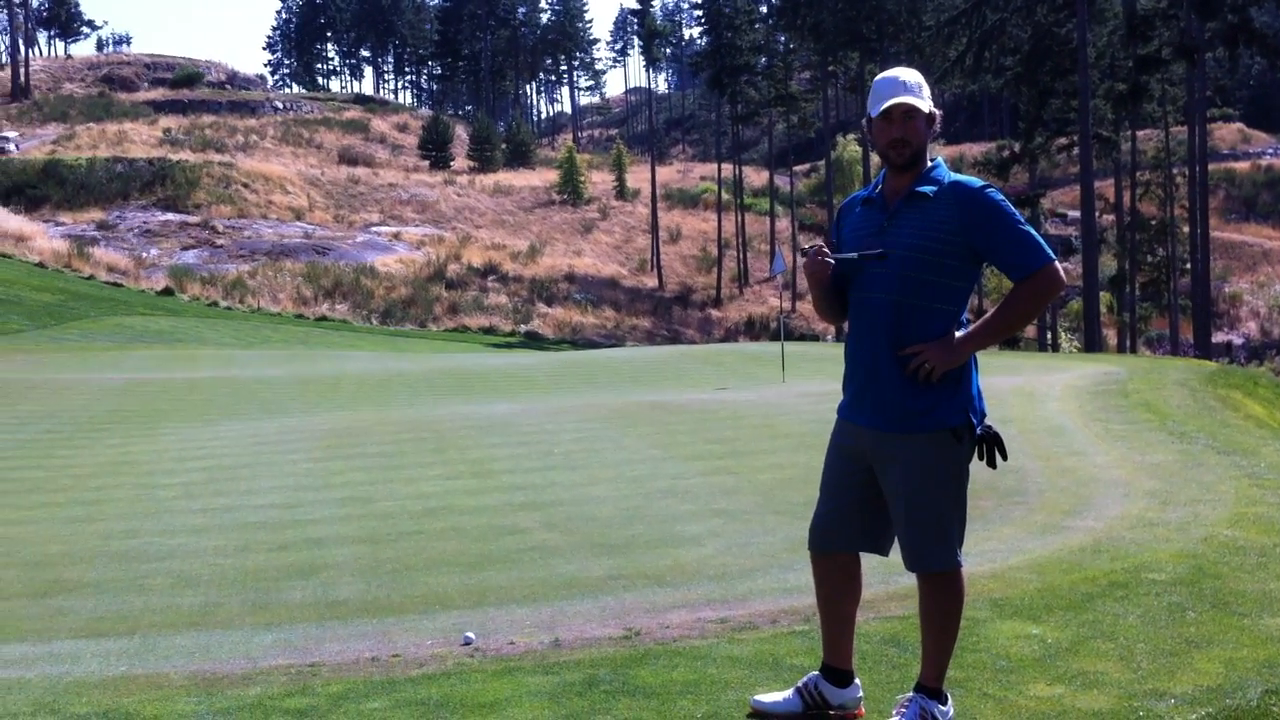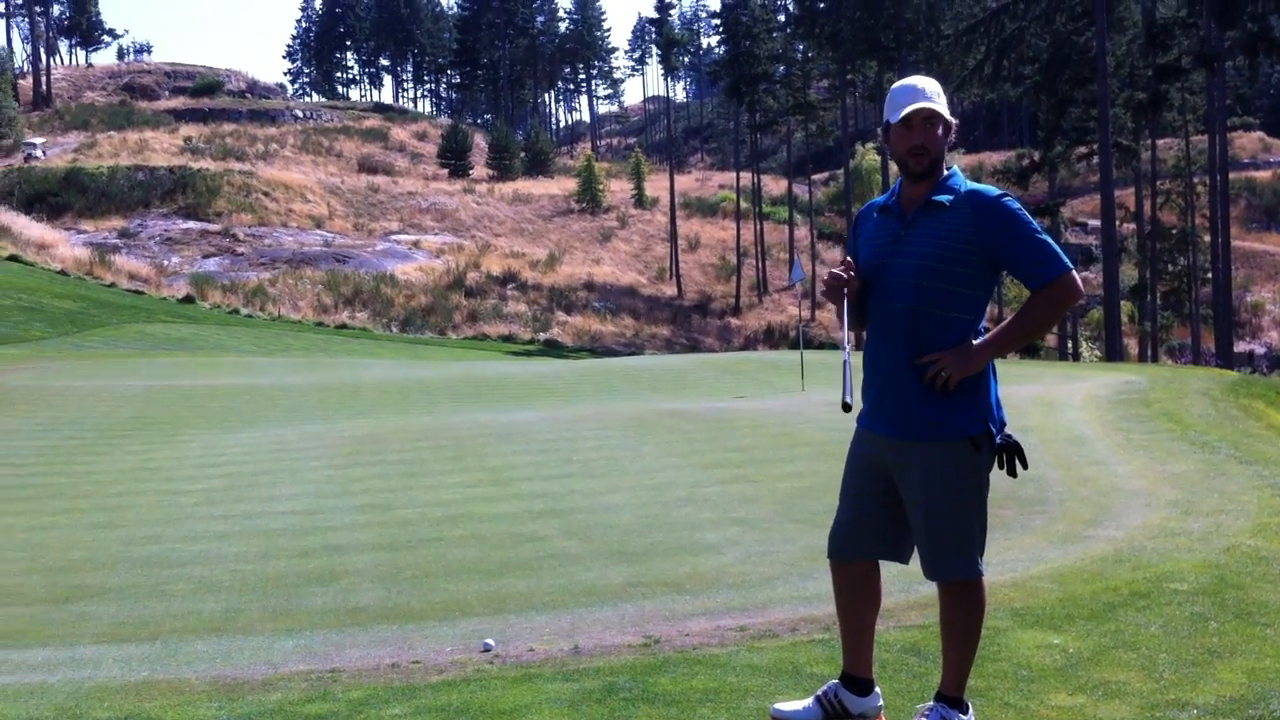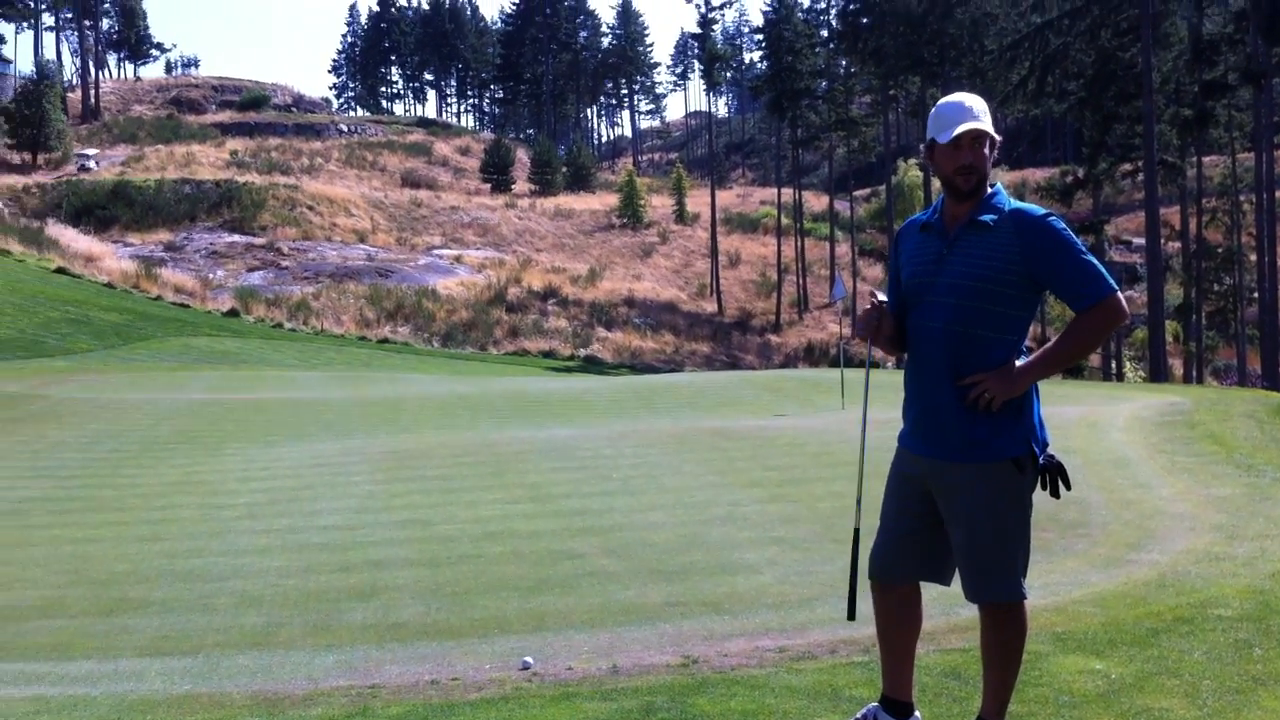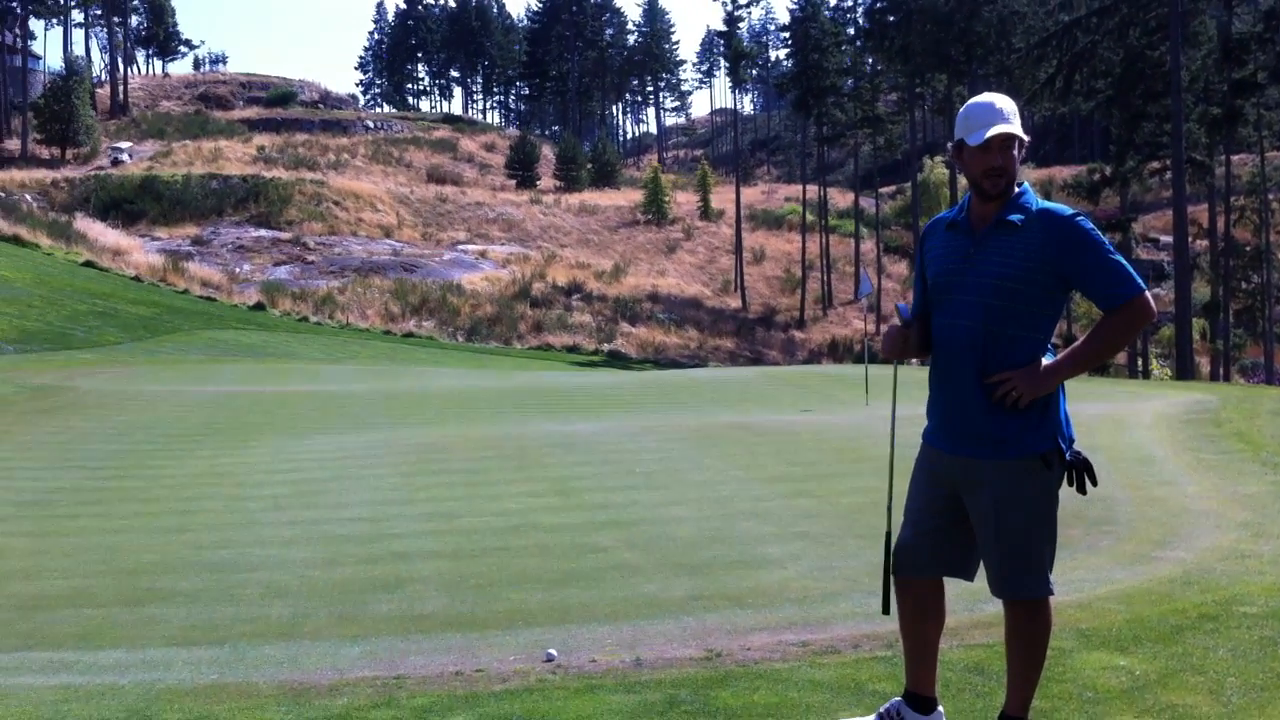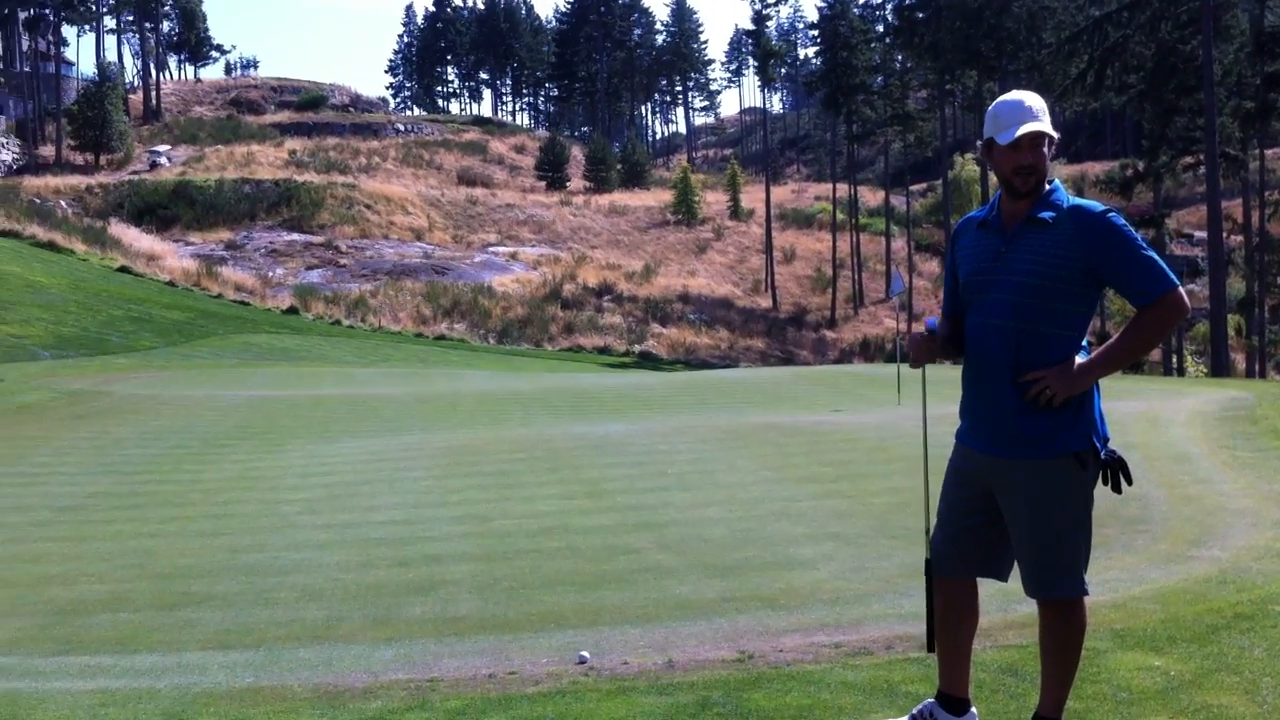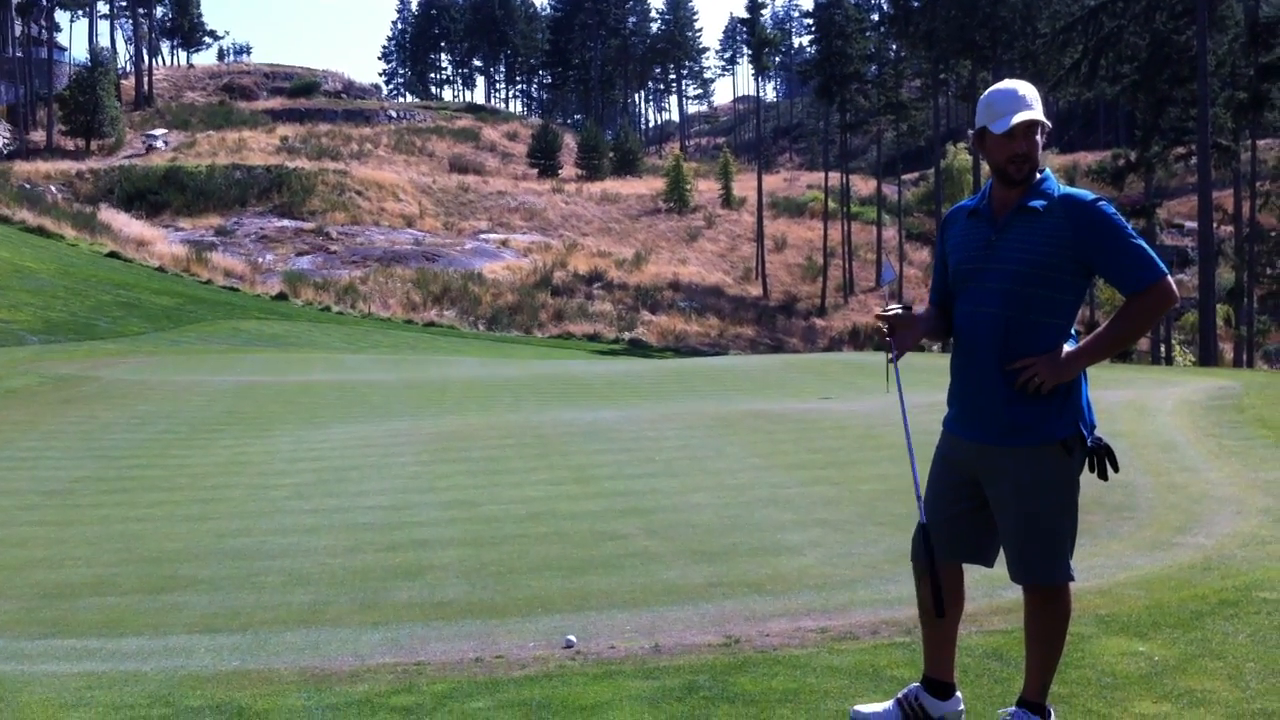
dt=0.3s
person 1, frame 1
left shoulder: (969, 200)
right shoulder: (853, 209)
left elbow: (1046, 278)
left wrist: (967, 342)
right wrist: (819, 281)
left hip: (932, 419)
right hip: (858, 415)
left knee: (935, 560)
right knee: (830, 544)
person 1, frame 2
left shoulder: (986, 209)
right shoulder: (869, 218)
left elbow: (1064, 287)
left wrist: (984, 349)
right wrist: (842, 293)
left hip: (951, 428)
right hip: (877, 423)
left knee: (955, 569)
right knee: (850, 552)
person 1, frame 3
left shoulder: (1031, 228)
right shoulder: (910, 235)
left elbow: (1109, 308)
left wrist: (1027, 372)
right wrist: (879, 329)
left hip: (994, 449)
right hip: (919, 443)
left knee: (997, 591)
right knee: (889, 573)
person 1, frame 4
left shoulder: (1057, 229)
right shoulder: (936, 234)
left elbow: (1136, 309)
left wrist: (1053, 370)
right wrist: (901, 341)
left hip: (1019, 447)
right hip: (943, 443)
left knee: (1021, 590)
right knee: (913, 570)
person 1, frame 5
left shoulder: (1090, 225)
right shoulder: (967, 234)
left elbow: (1170, 304)
left wrist: (1089, 369)
right wrist: (931, 344)
left hip: (1055, 447)
right hip: (977, 442)
left knee: (1057, 589)
right knee: (947, 570)
person 1, frame 6
left shoulder: (1080, 213)
right shoulder: (958, 221)
left elbow: (1158, 291)
left wrist: (1076, 357)
right wrist: (914, 324)
left hip: (1041, 433)
right hip: (964, 428)
left knee: (1042, 575)
right knee: (933, 557)
